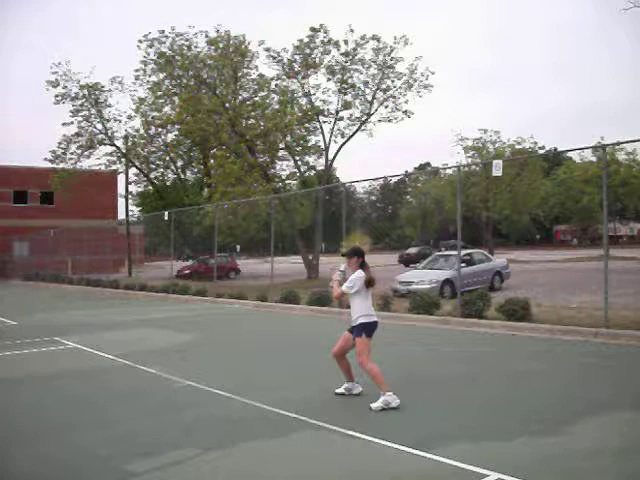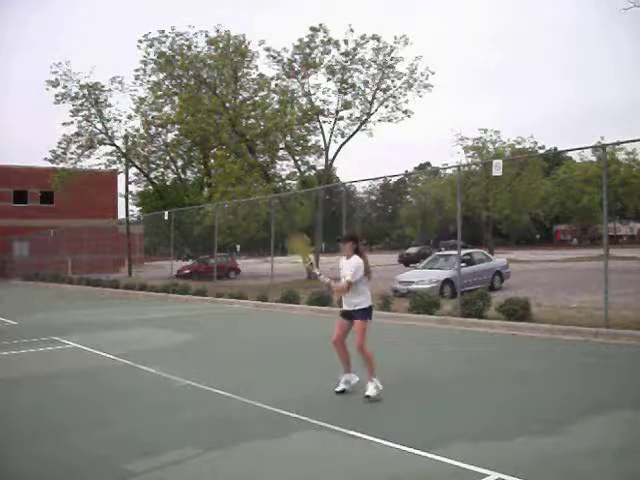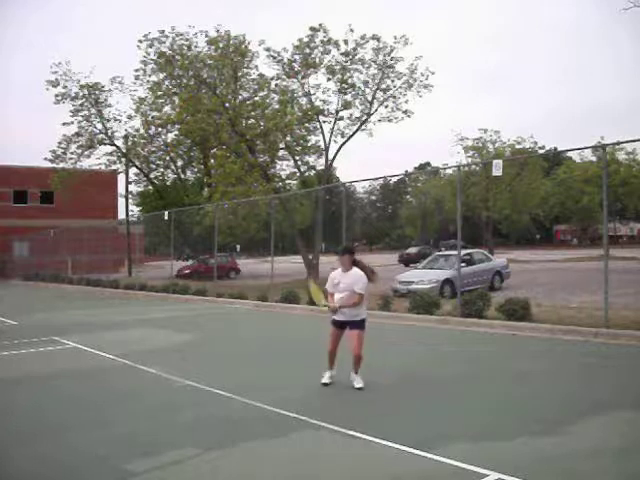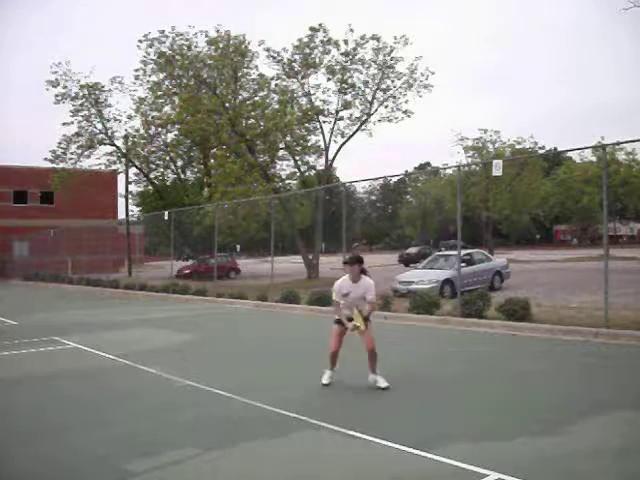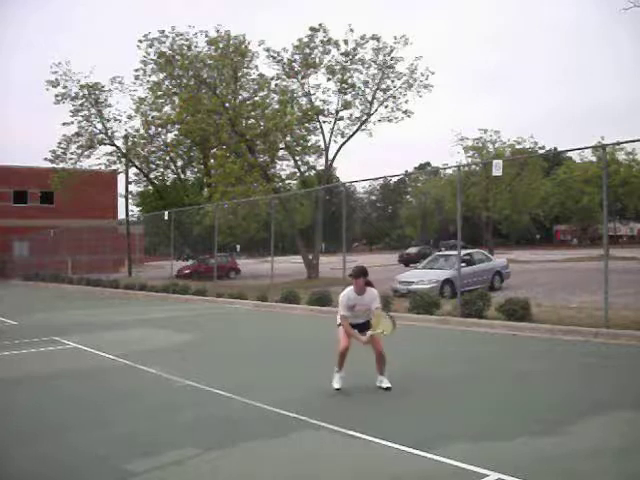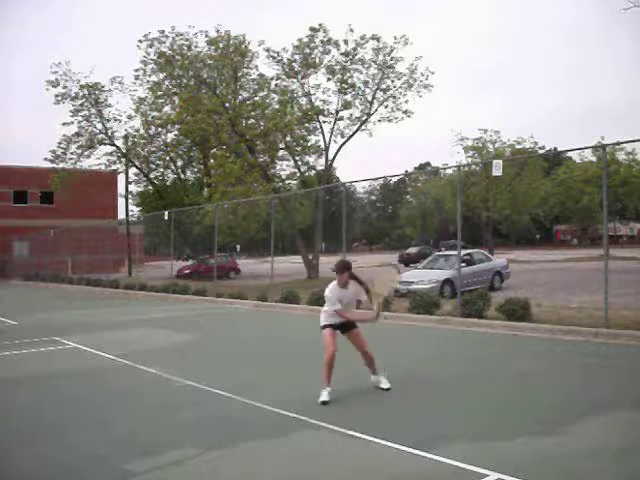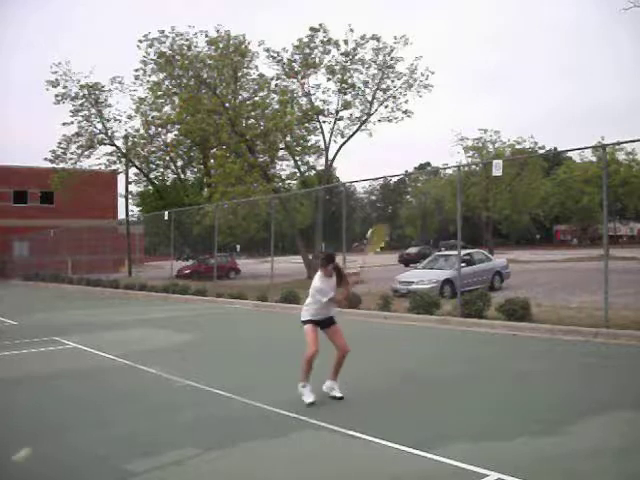
dt=0.2s
person 1, frame 1
left shoulder: (357, 277)
right shoulder: (357, 276)
left elbow: (337, 295)
right elbow: (352, 297)
left wrist: (335, 281)
left hip: (365, 323)
right hip: (358, 323)
left knee: (363, 362)
right knee: (337, 353)
left ankle: (388, 397)
right ankle: (352, 385)
person 1, frame 2
left shoulder: (357, 263)
right shoulder: (343, 262)
left elbow: (344, 288)
right elbow: (341, 285)
left wrist: (331, 284)
right wrist: (333, 283)
left hip: (362, 308)
right hip: (348, 307)
left knee: (360, 345)
right knee: (337, 340)
left ankle: (373, 381)
right ankle: (349, 376)
person 1, frame 3
left shoulder: (359, 275)
right shoulder: (334, 275)
left elbow: (359, 300)
right elbow: (330, 295)
left wrist: (339, 305)
right wrist: (332, 304)
left hip: (356, 318)
right hip: (339, 316)
left knee: (356, 353)
right knee: (331, 349)
left ankle: (355, 374)
right ankle: (330, 372)
person 1, frame 4
left shoulder: (368, 283)
right shoulder: (340, 283)
left elbow: (371, 305)
right elbow: (337, 306)
left wrist: (362, 319)
right wrist: (346, 323)
left hip: (361, 316)
right hip: (342, 316)
left knee: (371, 347)
right knee: (334, 349)
left ankle: (374, 375)
right ankle: (330, 371)
person 1, frame 5
left shoulder: (373, 294)
right shoulder: (345, 295)
right elbow: (345, 321)
left wrist: (373, 333)
right wrist: (359, 338)
left hip: (363, 322)
right hip: (346, 321)
left knee: (379, 350)
right knee: (344, 346)
left ankle: (381, 377)
right ankle: (338, 372)
person 1, frame 6
left shoulder: (355, 285)
right shoulder: (330, 292)
left elbow: (367, 302)
right elbow: (343, 314)
left wrist: (371, 314)
right wrist: (367, 318)
left hip: (347, 320)
right hip: (329, 320)
left knee: (365, 351)
right knee: (330, 352)
left ankle: (376, 376)
right ankle: (326, 389)
person 1, frame 7
left shoulder: (334, 275)
right shoulder: (319, 285)
right elbow: (336, 302)
right wrist: (348, 289)
left hip: (326, 316)
right hip: (310, 316)
left knee: (343, 350)
right knee: (312, 351)
left ankle: (331, 384)
right ankle: (304, 386)
